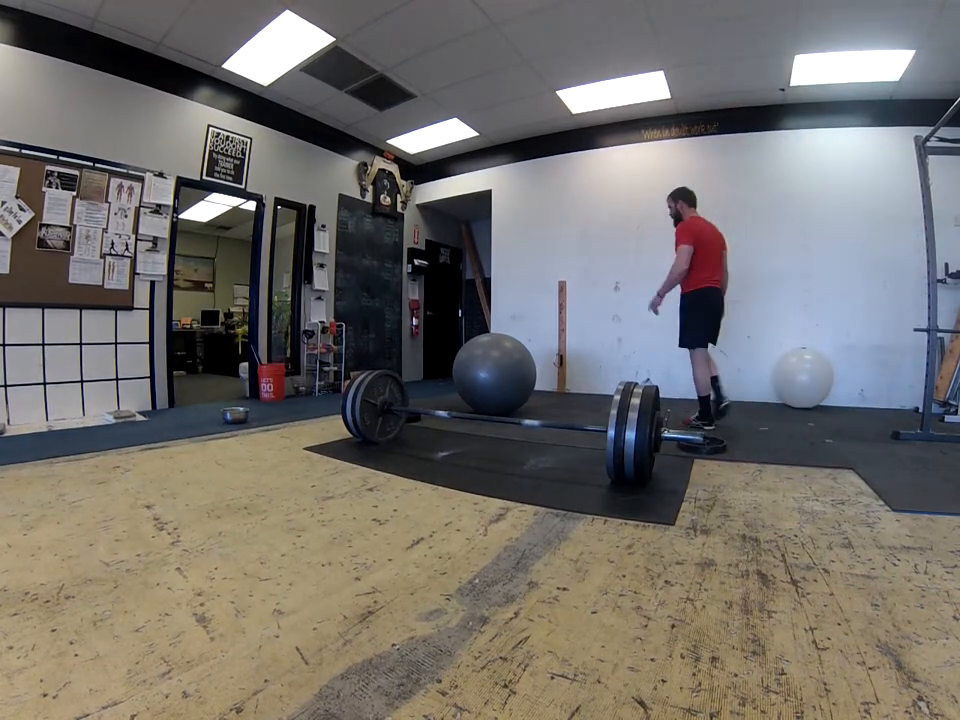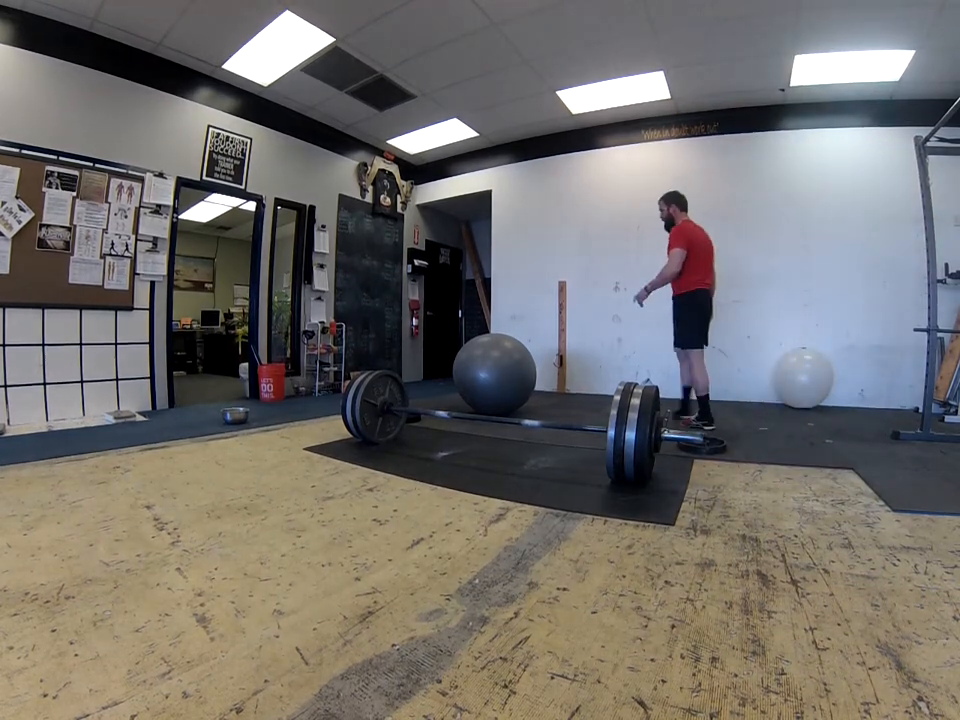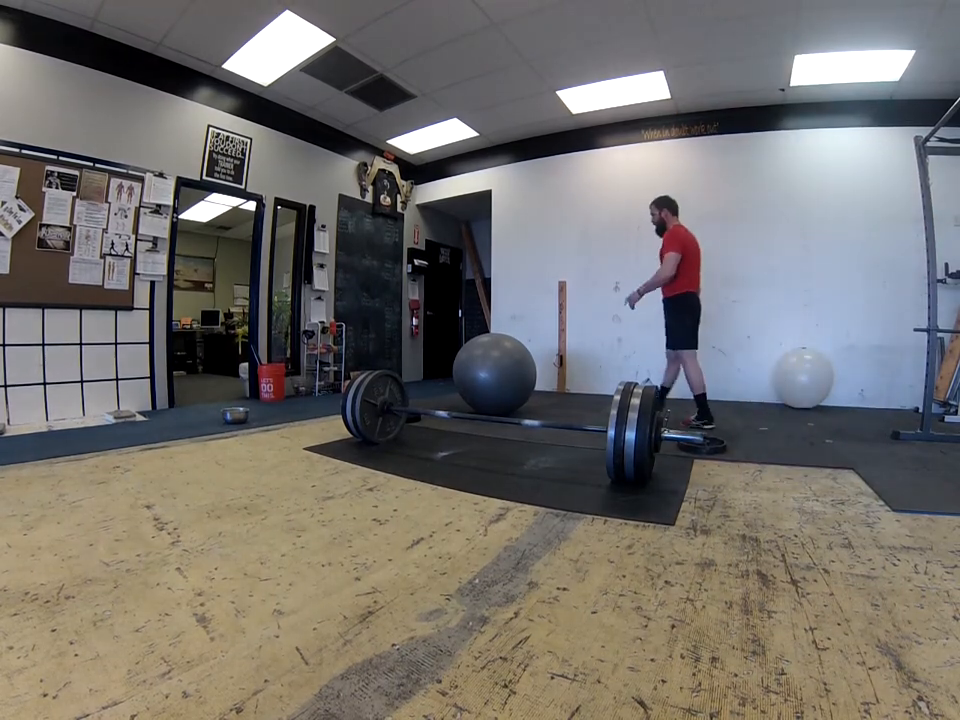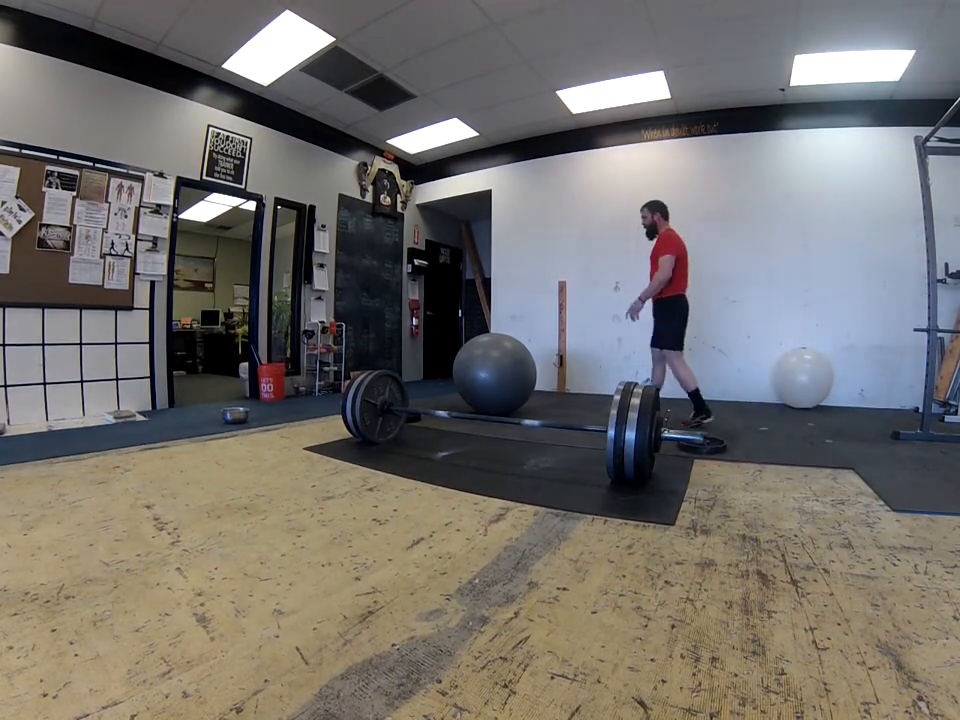
dt=0.1s
person 1, frame 1
left shoulder: (686, 228)
right shoulder: (713, 230)
left elbow: (681, 266)
right elbow: (723, 269)
left wrist: (659, 295)
left hip: (695, 298)
right hip: (713, 297)
left knee: (698, 356)
right knee: (701, 352)
left ankle: (705, 416)
right ankle: (718, 397)
person 1, frame 2
left shoulder: (680, 231)
right shoulder: (699, 232)
left elbow: (673, 268)
left wrist: (647, 289)
left hip: (688, 299)
right hip: (702, 298)
left knee: (693, 357)
right knee: (686, 354)
left ankle: (705, 416)
right ankle: (685, 406)
person 1, frame 3
left shoulder: (673, 235)
right shoulder: (686, 235)
left elbow: (667, 273)
left wrist: (639, 292)
left hip: (678, 302)
right hip: (689, 300)
left knee: (686, 357)
right knee: (673, 356)
left ankle: (704, 415)
right ankle: (657, 403)
person 1, frame 4
left shoulder: (666, 239)
right shoulder: (671, 238)
left elbow: (663, 275)
left wrist: (640, 300)
left hip: (668, 305)
right hip: (669, 304)
left knee: (674, 358)
right knee: (658, 357)
left ankle: (702, 411)
